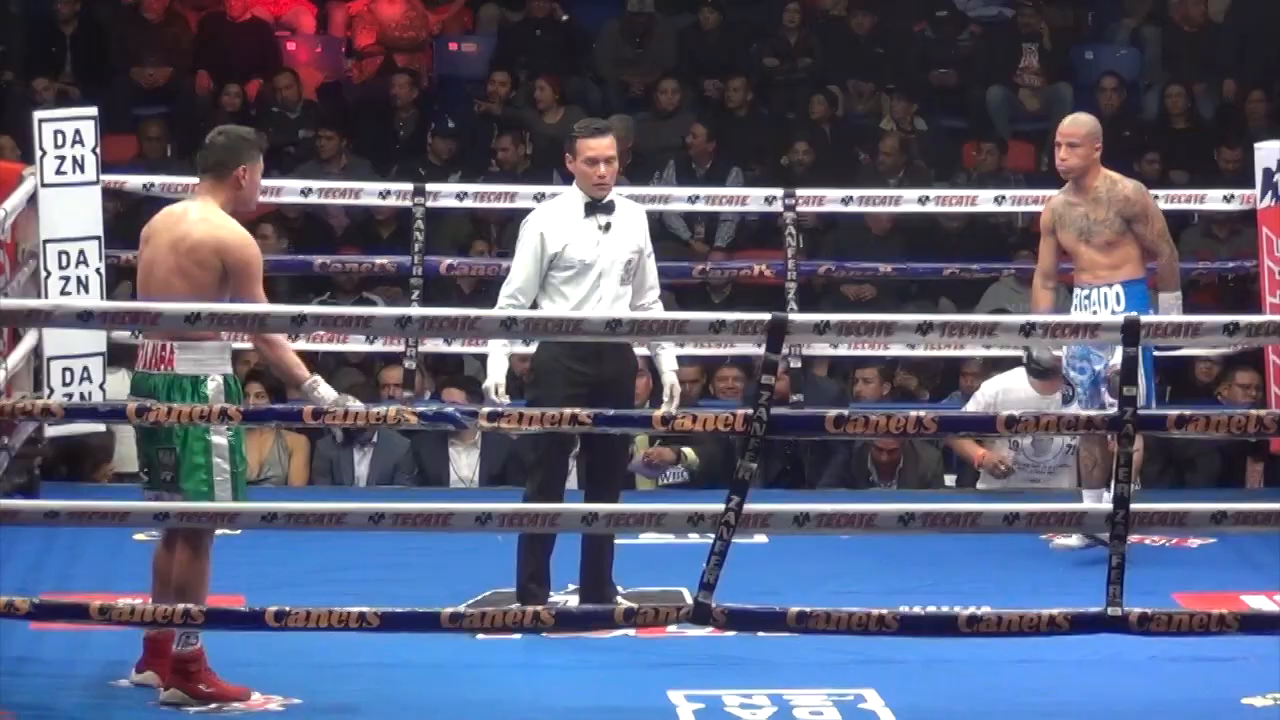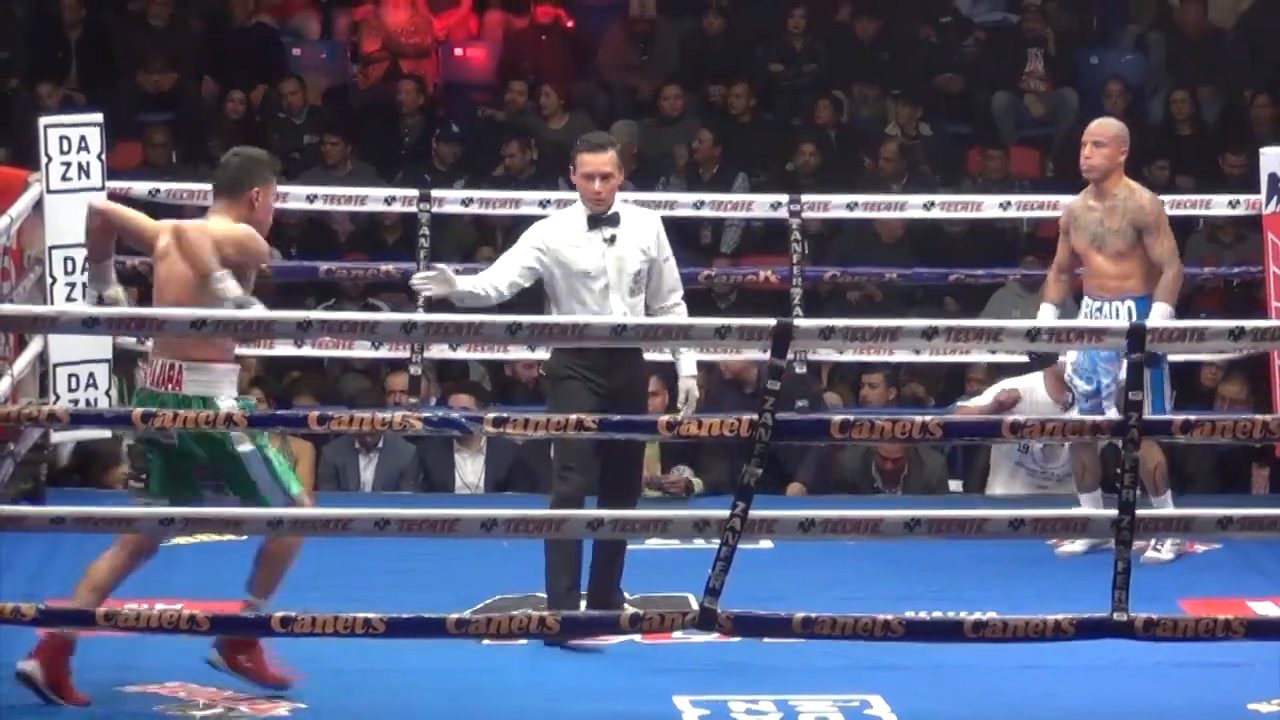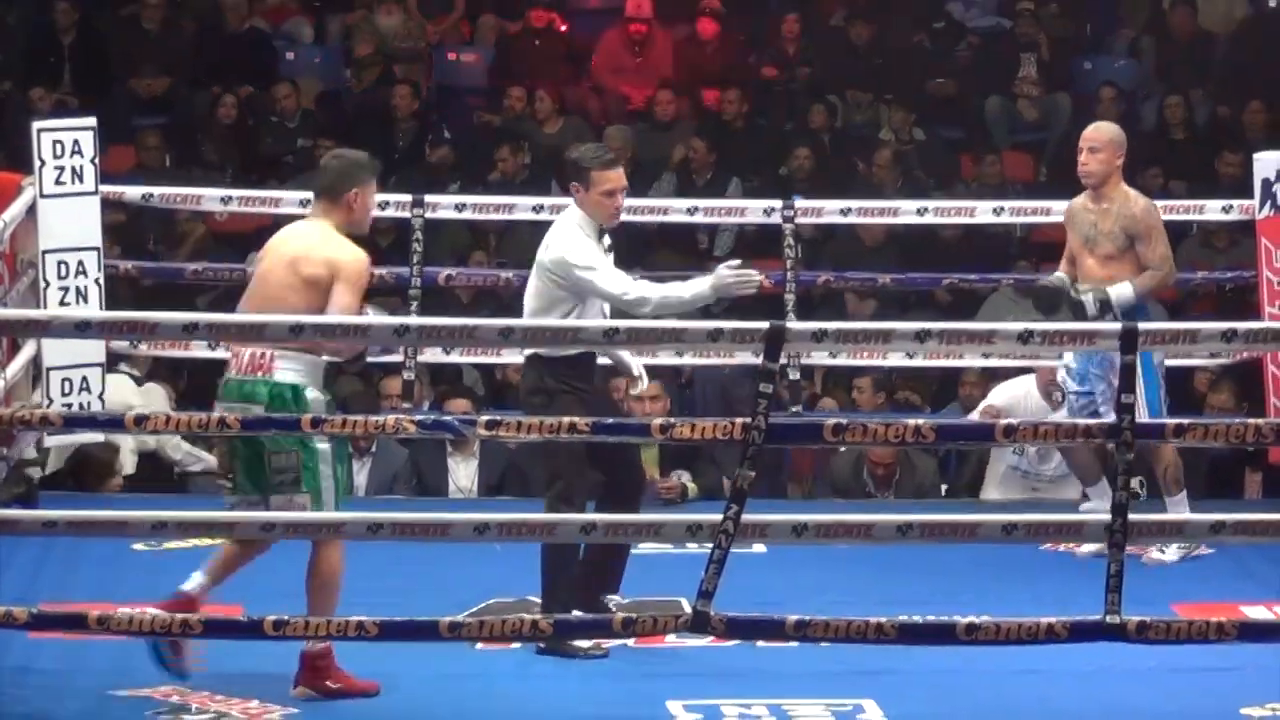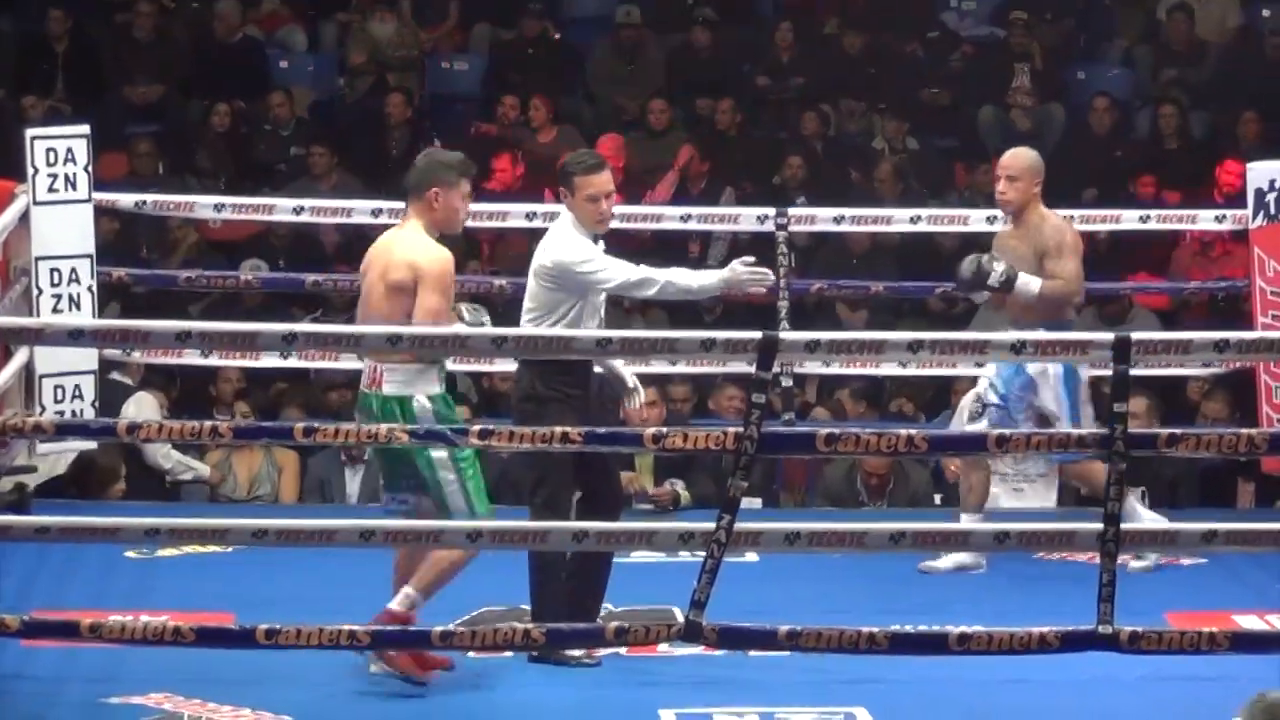
dt=0.4s
person 1, frame 1
left shoulder: (158, 222)
right shoulder: (231, 237)
right elbow: (267, 338)
right wrist: (320, 393)
left hip: (149, 374)
right hip: (196, 381)
left knee: (177, 520)
right knee: (196, 525)
left ankle: (156, 653)
right ankle: (185, 668)
person 1, frame 2
left shoulder: (174, 240)
right shoulder: (242, 241)
left elbow: (101, 212)
right elbow: (188, 232)
left wrist: (105, 278)
right wrist: (230, 292)
left hip: (156, 398)
right hip: (207, 408)
left knee: (140, 539)
right knee: (292, 515)
left ankle: (50, 654)
right ankle: (238, 640)
person 1, frame 3
left shoulder: (281, 240)
right shoulder: (348, 258)
left elbow: (246, 320)
right elbow: (332, 341)
left hip: (238, 385)
right hip: (290, 394)
right knee: (327, 531)
left ankle: (184, 601)
right ankle: (317, 667)
person 1, frame 4
left shoulder: (380, 246)
right shoulder: (433, 259)
left hip: (379, 393)
right hip: (415, 400)
left knee: (419, 521)
left ankle: (403, 644)
right ankle: (394, 619)
person 2, frame 1
left shoulder: (635, 219)
right shoulder: (545, 221)
left elbow: (647, 300)
right elbow: (516, 296)
left wrist: (667, 363)
right wrist: (498, 363)
left hip: (615, 357)
right hip: (560, 356)
left knee: (607, 481)
right knee: (547, 477)
left ankle: (597, 592)
right ankle: (532, 595)
person 2, frame 2
left shoulder: (648, 227)
right shoulder: (547, 234)
left elbow: (669, 305)
right elbow: (495, 283)
left wrist: (686, 368)
right wrist: (451, 285)
left hip: (624, 368)
right hip: (574, 368)
left knee: (621, 490)
right knee: (572, 485)
left ankle: (604, 600)
right ankle: (561, 608)
person 2, frame 3
left shoulder: (594, 231)
right shoulder: (569, 245)
right elbow: (635, 295)
left wrist: (621, 353)
right wrist: (711, 286)
left hip: (585, 371)
right hip: (554, 379)
left knee: (626, 483)
right knee: (569, 496)
left ankle: (591, 598)
person 2, frame 4
left shoulder: (587, 240)
right shoulder: (564, 251)
right elbow: (641, 281)
left wrist: (617, 366)
right wrist: (722, 280)
left hip: (576, 380)
right hip: (546, 386)
left knee: (604, 500)
right knee: (552, 509)
left ankle: (579, 619)
person 3, frame 1
left shoulder: (1127, 194)
right shoulder: (1055, 209)
left elbow: (1164, 254)
right elbow: (1045, 277)
left wrist: (1170, 313)
left hip: (1125, 303)
right hip: (1082, 309)
person 3, frame 2
left shoulder: (1143, 205)
right shoulder: (1073, 209)
left elbow: (1171, 268)
right elbow: (1060, 272)
left wrist: (1159, 327)
right wrist: (1045, 324)
left hip: (1135, 319)
right hip: (1090, 318)
left ankle: (1167, 530)
person 3, frame 3
left shoulder: (1137, 211)
right shoulder: (1075, 209)
left elbow: (1164, 272)
left wrist: (1109, 297)
right wrist: (1057, 284)
left hip: (1126, 326)
right hip: (1086, 326)
right ankle: (1105, 512)
person 3, frame 4
left shoulder: (1054, 231)
right shoulder: (1005, 236)
left elbow: (1072, 291)
left wrist: (1011, 279)
right wrist: (980, 284)
left knee: (1073, 458)
left ankle: (1142, 520)
right ankle: (968, 547)
